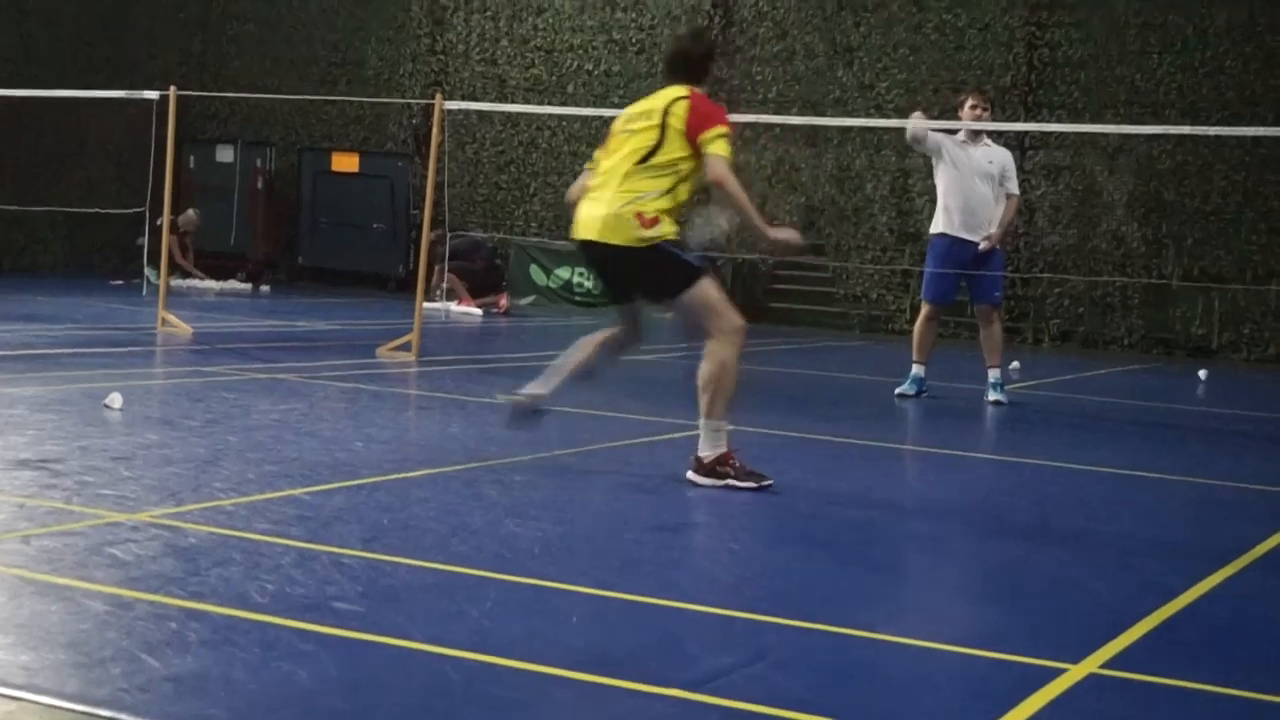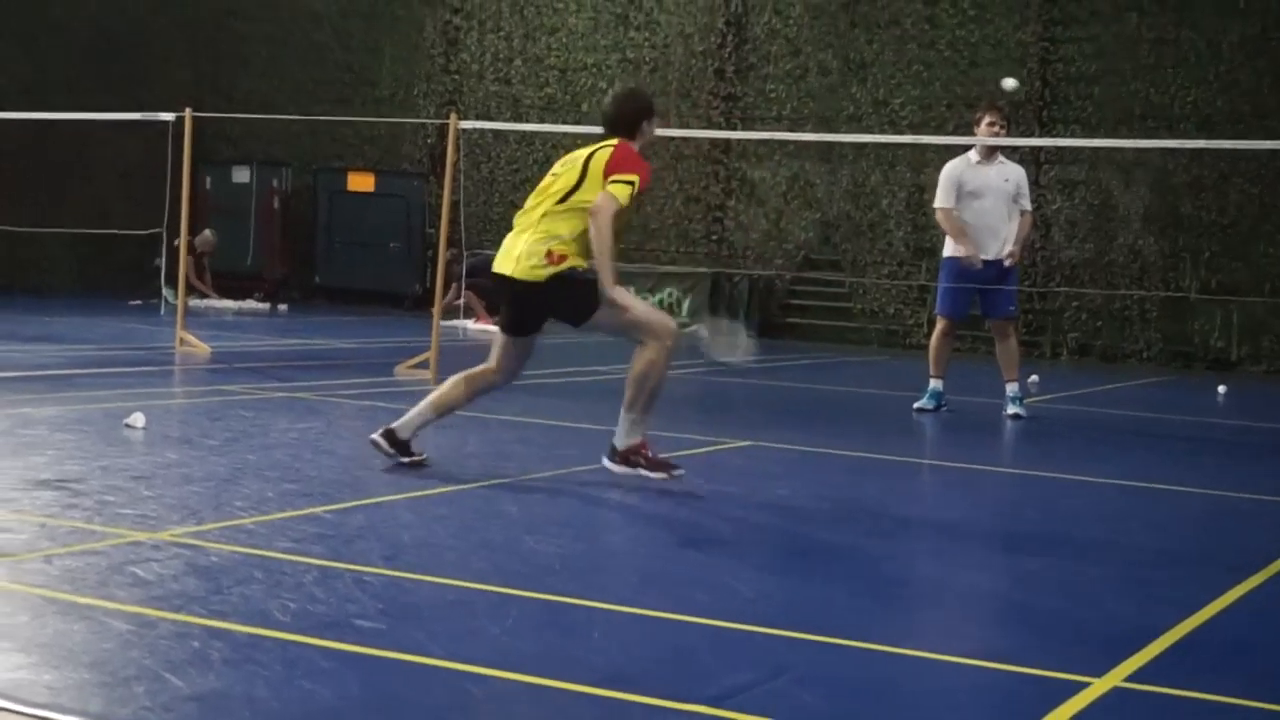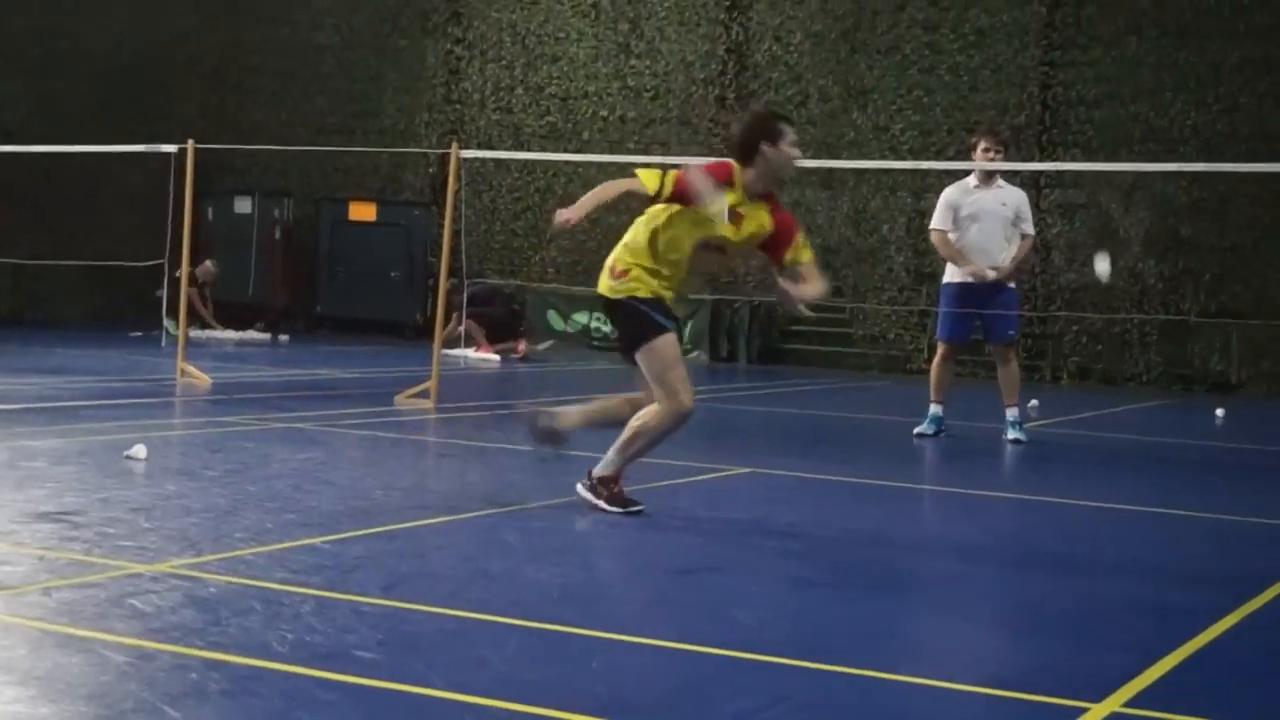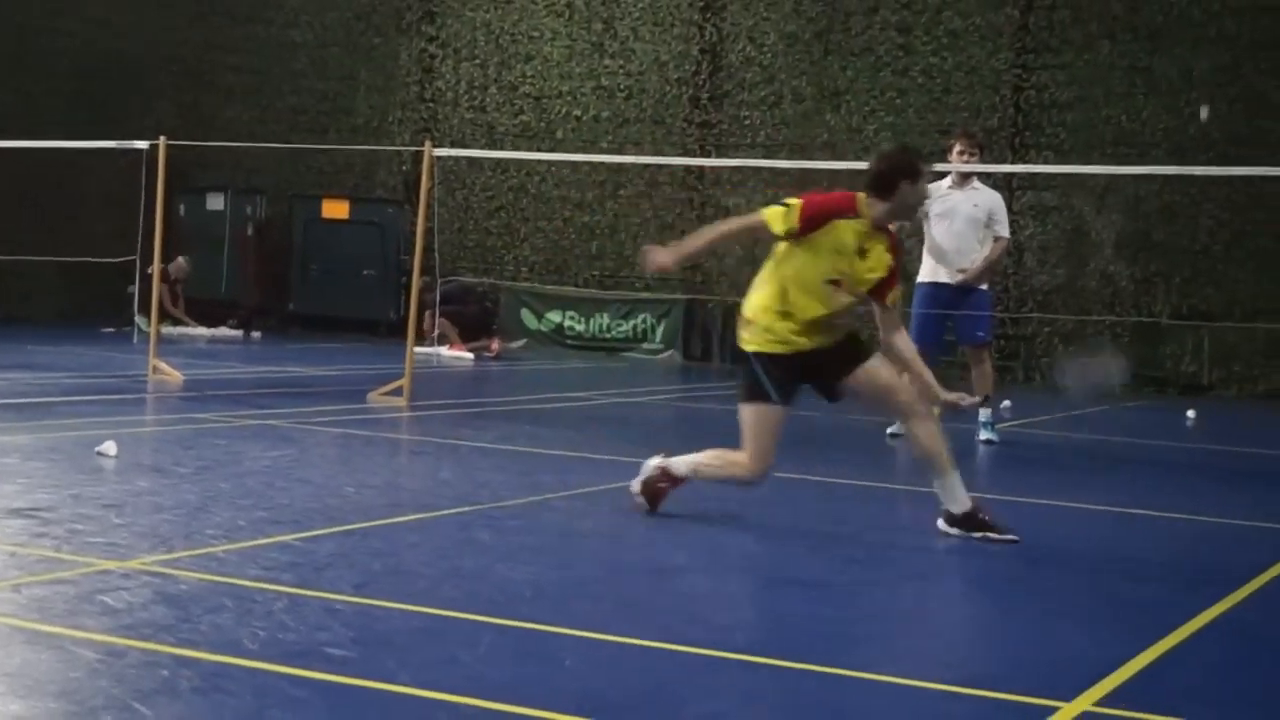
dt=0.3s
person 1, frame 1
left shoulder: (634, 112)
right shoulder: (705, 109)
left elbow: (577, 190)
right elbow: (718, 173)
right wrist: (765, 229)
left hip: (592, 231)
right hip: (639, 235)
left knee: (627, 332)
right knee: (728, 330)
left ankle: (537, 391)
right ankle: (712, 458)
person 1, frame 2
left shoulder: (581, 159)
right shoulder: (627, 162)
right elbow: (600, 213)
left wrist: (611, 293)
right wrist: (609, 285)
left hip: (515, 264)
right hip: (550, 267)
left knee: (497, 370)
right knee: (662, 333)
left ankle: (397, 432)
right ankle: (628, 444)
person 1, frame 3
left shoulder: (776, 218)
right shoulder: (712, 177)
left elbow: (812, 283)
right elbow: (624, 186)
left wrist: (797, 291)
right wrist: (578, 209)
left hip: (660, 290)
right hip: (631, 282)
left knee: (665, 402)
right knee: (678, 403)
left ankle: (555, 422)
right ankle: (603, 478)
person 1, frame 4
left shoulder: (888, 253)
right shoulder: (831, 207)
left elbow: (893, 332)
right elbow: (743, 226)
left wrist: (937, 389)
right wrist: (676, 254)
left hip: (827, 340)
right hip: (771, 341)
left knee: (911, 402)
right knee: (752, 469)
left ankle: (959, 510)
right ankle: (662, 470)
person 2, frame 1
left shoulder: (1003, 155)
right shoulder: (943, 144)
left elbow: (1013, 198)
right elbow: (913, 134)
left wrist: (999, 231)
right wrist: (922, 109)
left hip: (986, 246)
right hip: (946, 241)
left knee: (989, 313)
right knee: (930, 309)
left ankle: (995, 381)
right ankle: (917, 376)
person 2, frame 2
left shoulder: (1016, 172)
right shoulder: (956, 168)
left elbow: (1025, 213)
right elbow: (942, 213)
left wrist: (1018, 247)
right wrist: (966, 246)
left hip: (1001, 263)
right hip: (961, 260)
left knee: (1004, 327)
right knee: (945, 325)
left ankle: (1013, 395)
right ankle: (935, 390)
person 2, frame 3
left shoulder: (1016, 196)
right shoulder: (954, 193)
left elbow: (1027, 237)
right elbow: (937, 236)
left wrist: (1011, 266)
right wrist: (966, 265)
left hip: (1001, 287)
right hip: (959, 284)
left knee: (1005, 352)
right knee: (946, 350)
left ankle: (1013, 420)
right ankle: (935, 416)
person 2, frame 4
left shoulder: (991, 198)
right shoulder: (930, 192)
left elbow: (1002, 242)
left wrist: (980, 269)
left hip: (973, 288)
right hip: (931, 284)
left knee: (978, 353)
right knee: (919, 351)
left ankle: (985, 421)
